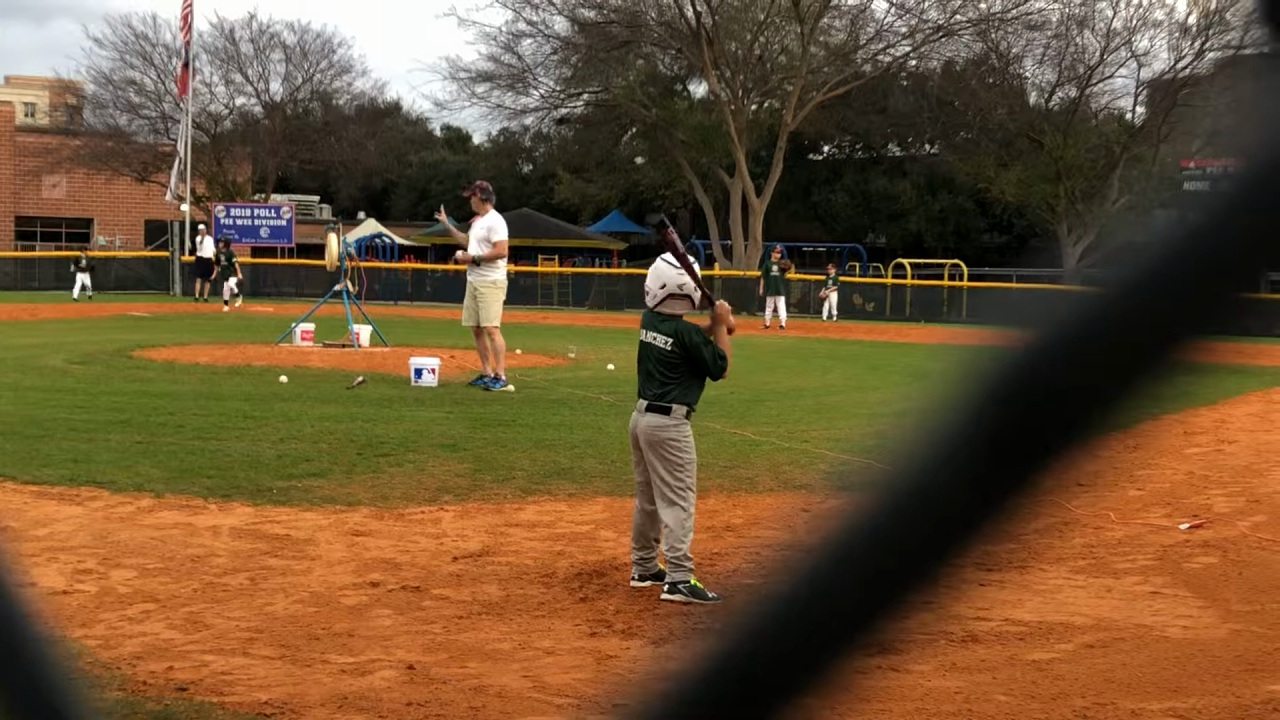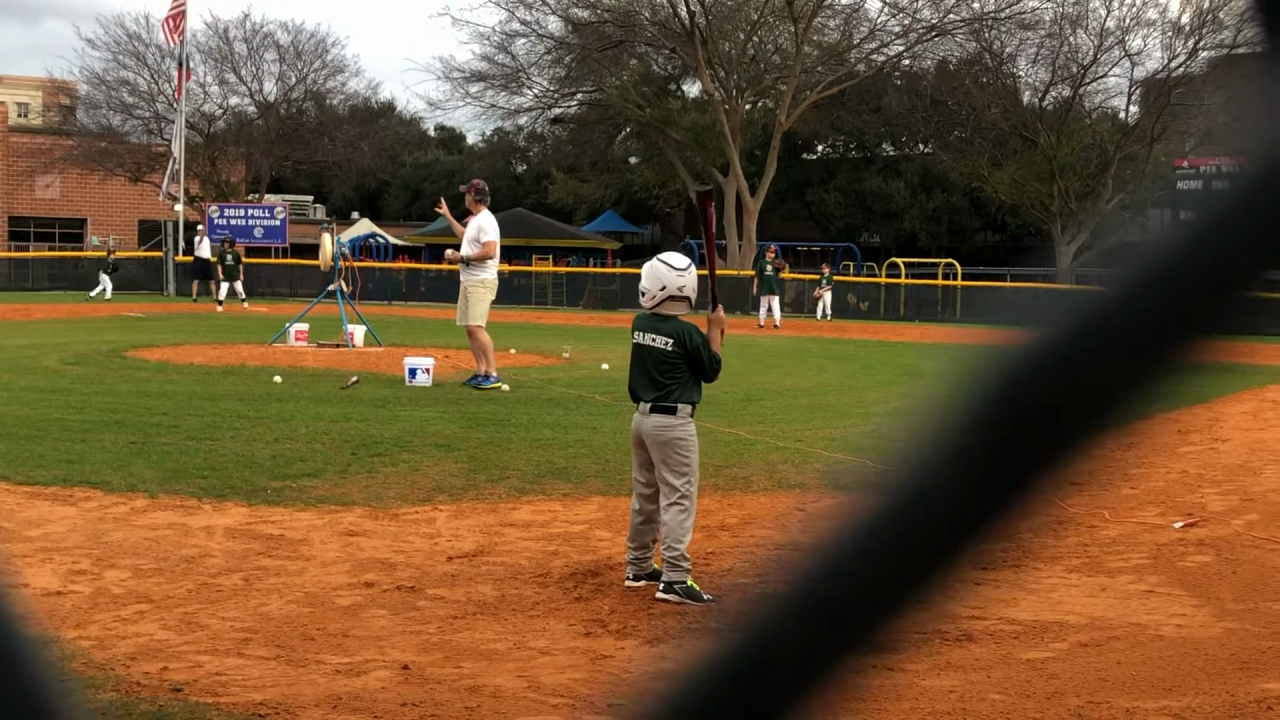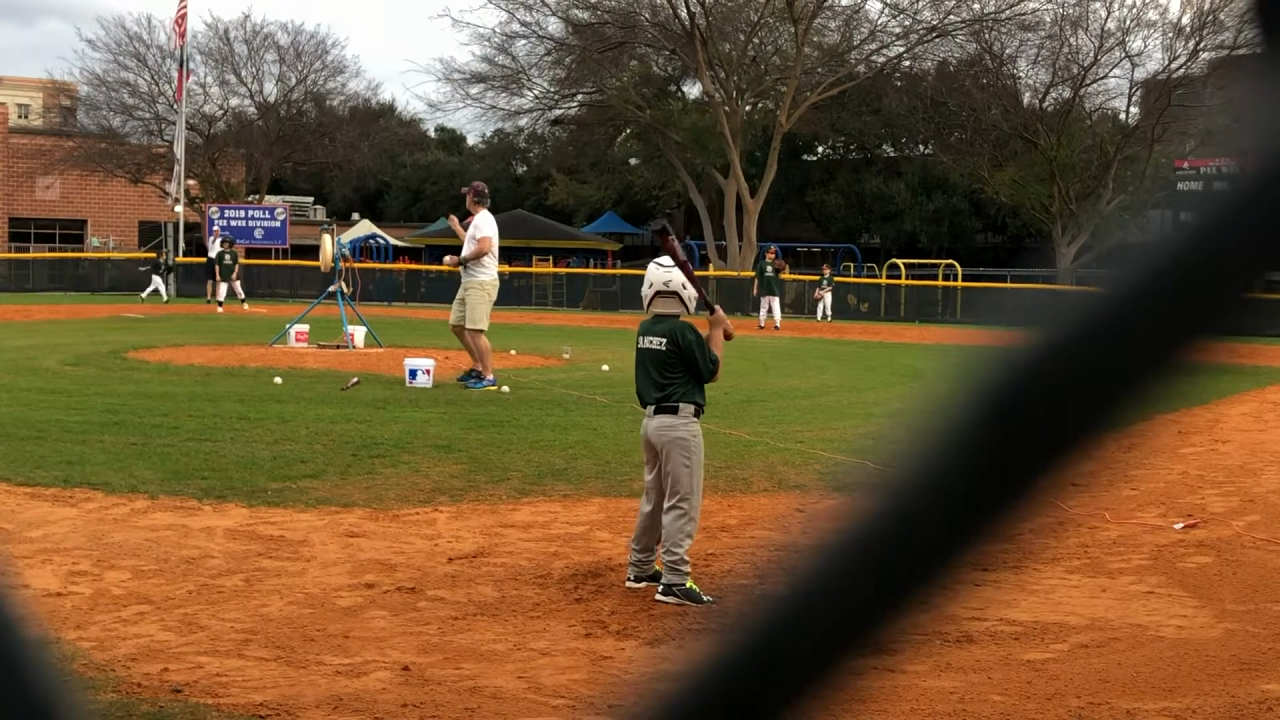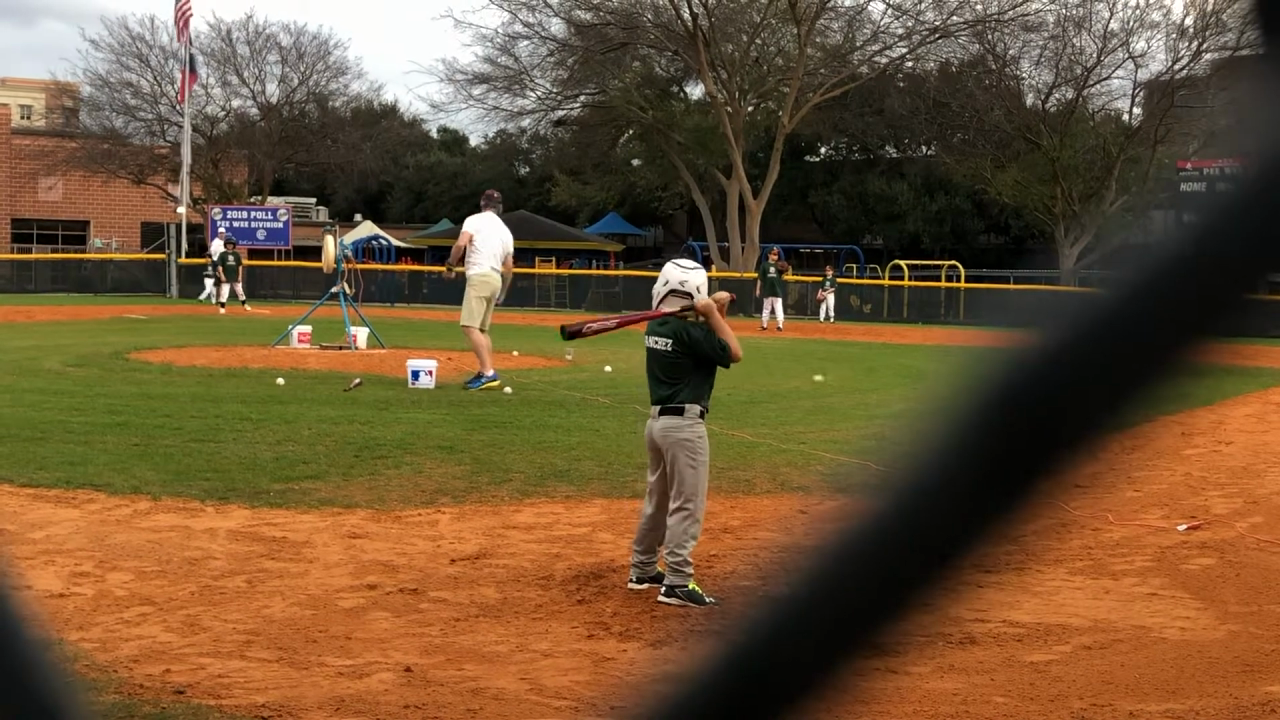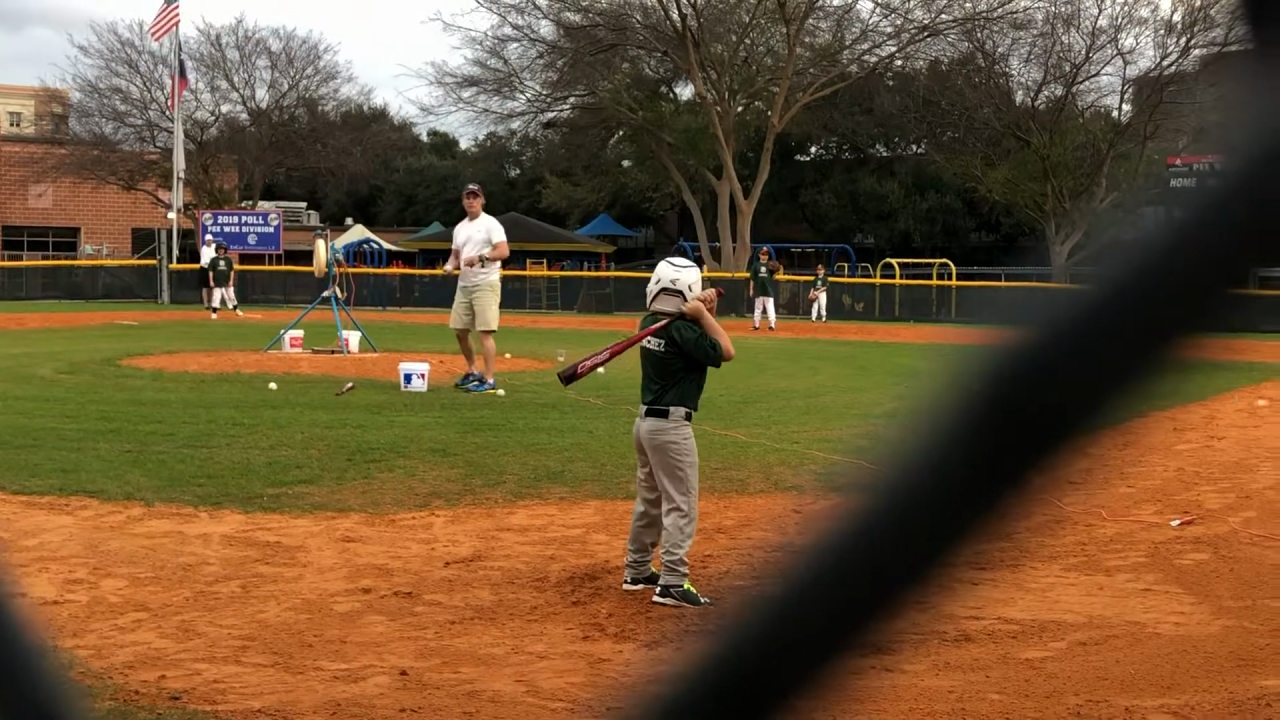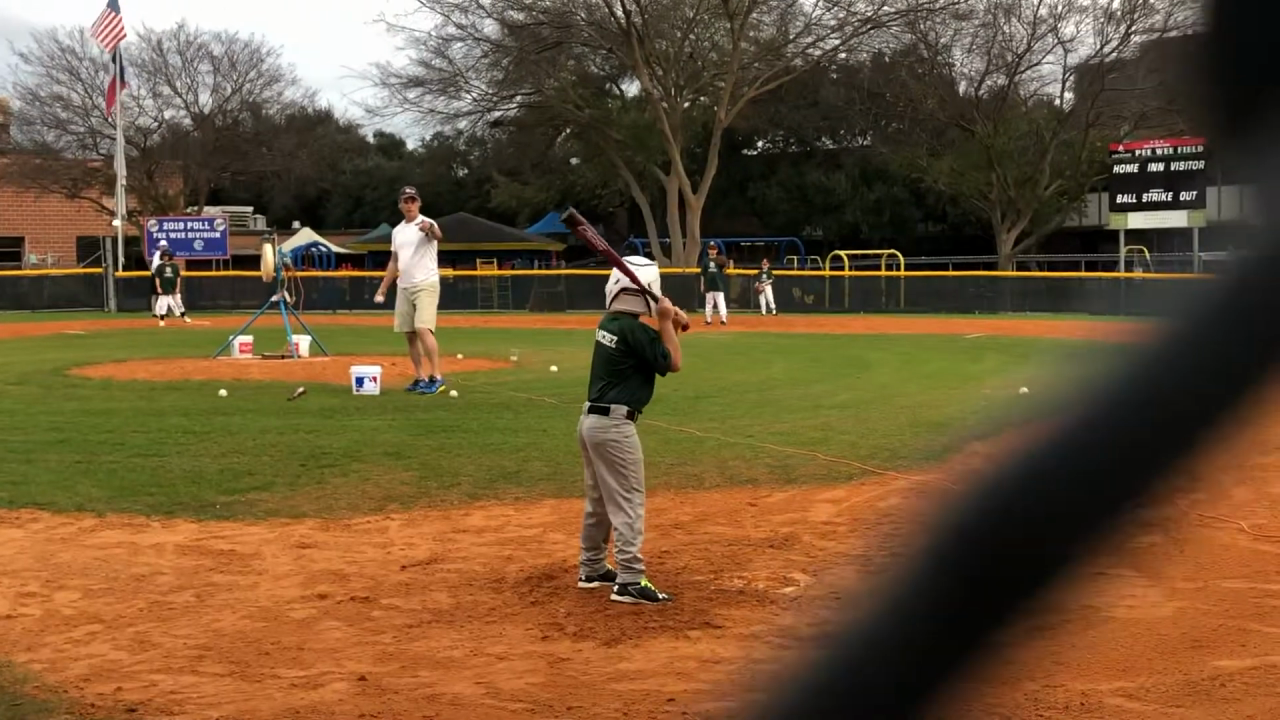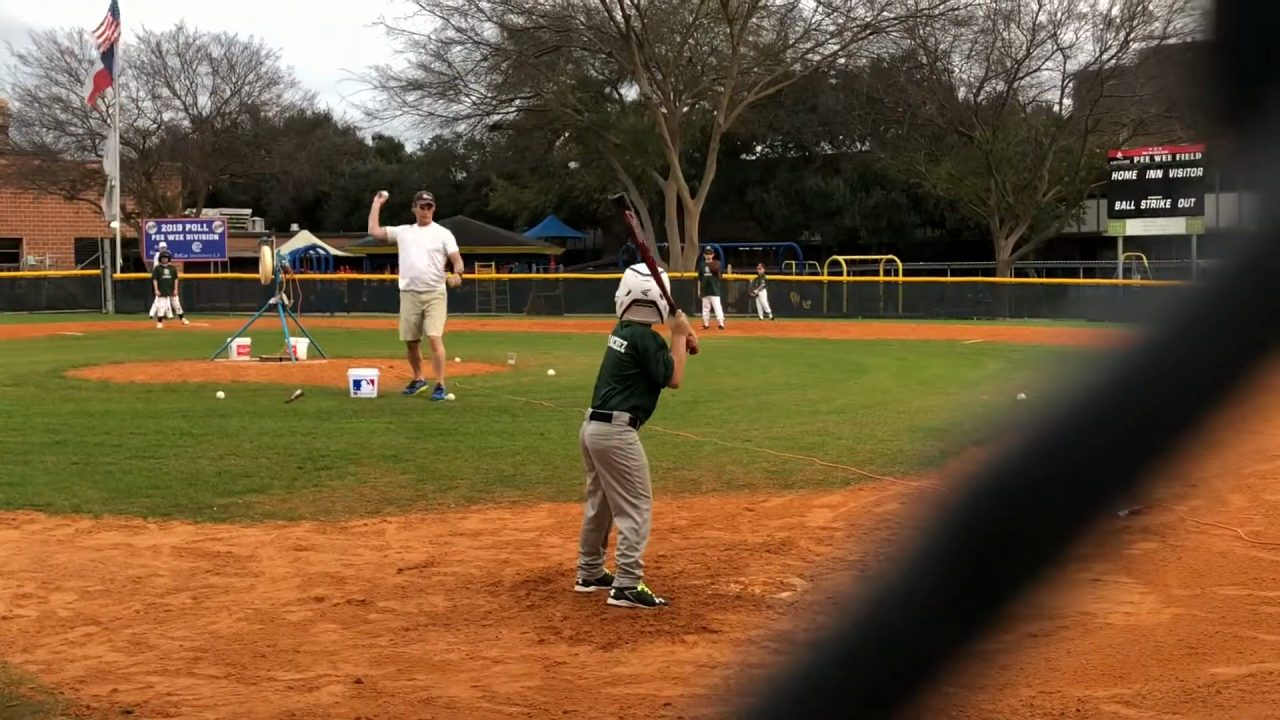
dt=0.7s
person 1, frame 1
left shoulder: (649, 320)
right shoulder: (685, 331)
right elbow: (720, 369)
left wrist: (714, 325)
right wrist: (720, 326)
left hip: (641, 417)
right hip: (669, 423)
left knee: (647, 498)
right knee: (678, 501)
left ankle: (643, 568)
right ankle: (679, 580)
person 1, frame 2
left shoulder: (640, 324)
right shoulder: (687, 332)
right elbow: (712, 372)
left wrist: (709, 332)
right wrist: (714, 330)
left hip: (642, 418)
right hip: (673, 423)
left knee: (645, 496)
right knee: (679, 499)
left ankle: (638, 567)
right ankle: (675, 579)
person 1, frame 3
left shoulder: (645, 329)
right shoulder: (682, 330)
right elbow: (711, 372)
left wrist: (711, 334)
right wrist: (716, 330)
left hip: (652, 420)
right hip: (679, 424)
left knee: (654, 498)
right knee: (681, 502)
left ankle: (640, 568)
right ankle: (674, 582)
person 1, frame 4
left shoulder: (655, 326)
right shoulder: (688, 330)
left elbow: (705, 340)
right elbow: (734, 353)
left wrist: (716, 313)
right wrist: (713, 314)
left hip: (657, 421)
right hip: (684, 425)
left knee: (657, 499)
right knee: (686, 504)
left ankle: (642, 569)
right ankle: (677, 582)
person 1, frame 5
left shoulder: (650, 323)
right shoulder: (679, 330)
left elbow: (695, 337)
right elbow: (726, 352)
left wrist: (704, 312)
right wrist: (703, 314)
left hip: (647, 422)
right hip: (671, 426)
left knee: (649, 501)
right knee: (680, 504)
left ankle: (637, 571)
right ankle: (672, 584)
person 1, frame 6
left shoulder: (609, 322)
right shoulder: (633, 329)
left elbow: (649, 348)
right elbow: (673, 364)
left wrist: (670, 325)
right wrist: (665, 321)
left hip: (591, 419)
right hip: (614, 425)
left knee: (599, 499)
right knee: (628, 502)
left ankle: (591, 569)
right ankle: (629, 582)
person 1, frame 7
left shoulder: (622, 329)
right shoulder: (646, 337)
left elbow: (657, 365)
right elbow: (673, 379)
left wrist: (680, 344)
right wrist: (678, 336)
left hip: (593, 426)
right hip: (616, 431)
left knee: (599, 504)
right knee: (635, 508)
left ankle: (589, 573)
right ankle: (626, 586)
person 2, frame 1
left shoulder: (494, 220)
right shoulder: (477, 221)
left elbow: (501, 251)
right elbow: (468, 242)
left wrist: (473, 258)
right wrist: (448, 225)
left hip: (491, 282)
right hip: (473, 281)
left knee: (491, 329)
right knee: (476, 329)
left ankle: (500, 376)
right ankle: (487, 374)
person 2, frame 2
left shoulder: (486, 220)
right shoulder: (474, 220)
left elbow: (489, 252)
left wrist: (462, 258)
right wrist: (448, 216)
left hip: (482, 281)
right hip: (467, 281)
left knee: (476, 327)
right knee: (469, 329)
left ankle: (492, 374)
right ankle: (481, 373)
person 2, frame 3
left shoulder: (482, 219)
right shoulder: (478, 220)
left elbow: (484, 248)
left wrist: (460, 260)
right wrist: (457, 227)
left hip: (482, 283)
right hip: (469, 283)
left knee: (476, 331)
right knee: (457, 326)
left ankle: (488, 377)
right ankle: (477, 368)
person 2, frame 4
left shoulder: (474, 219)
right shoulder: (505, 230)
left elbow: (461, 244)
right elbow: (508, 267)
left wrist: (450, 265)
right wrist: (503, 292)
left hip: (479, 278)
right hip: (495, 280)
left knee: (470, 327)
right knee: (481, 329)
left ankle: (488, 373)
right ankle: (486, 372)
person 2, frame 5
left shoulder: (491, 224)
right shoulder: (460, 227)
left elbow: (504, 252)
right elbow: (455, 255)
left wrist: (481, 257)
right wrist: (450, 265)
left hip: (486, 284)
right hip: (464, 286)
left knee: (485, 332)
right knee: (460, 330)
left ankle: (489, 380)
right ankle: (472, 371)
person 2, frame 6
left shoulder: (426, 224)
right shoulder: (397, 230)
left elbow: (438, 236)
left wrist: (430, 228)
right wrist: (384, 286)
left hip: (426, 286)
right hip: (404, 288)
left knee: (423, 330)
right knee: (410, 335)
left ankle: (437, 377)
right ankle: (421, 378)
person 2, frame 7
left shoulder: (442, 233)
right shoulder: (403, 231)
left elbow: (457, 260)
right elbow: (373, 231)
left wrist: (457, 273)
right wrist: (376, 204)
left hip: (435, 294)
right hip: (409, 295)
left knee: (434, 338)
right knee: (411, 341)
left ankle: (440, 385)
right ankle: (418, 379)
